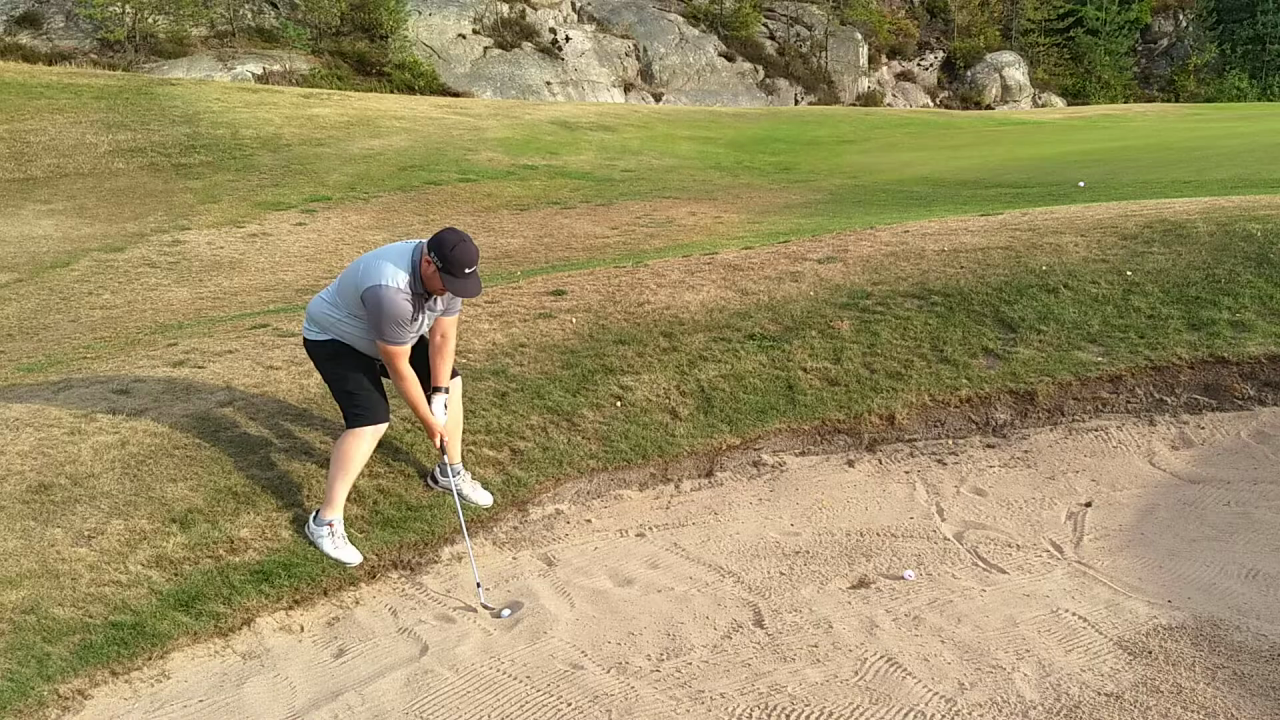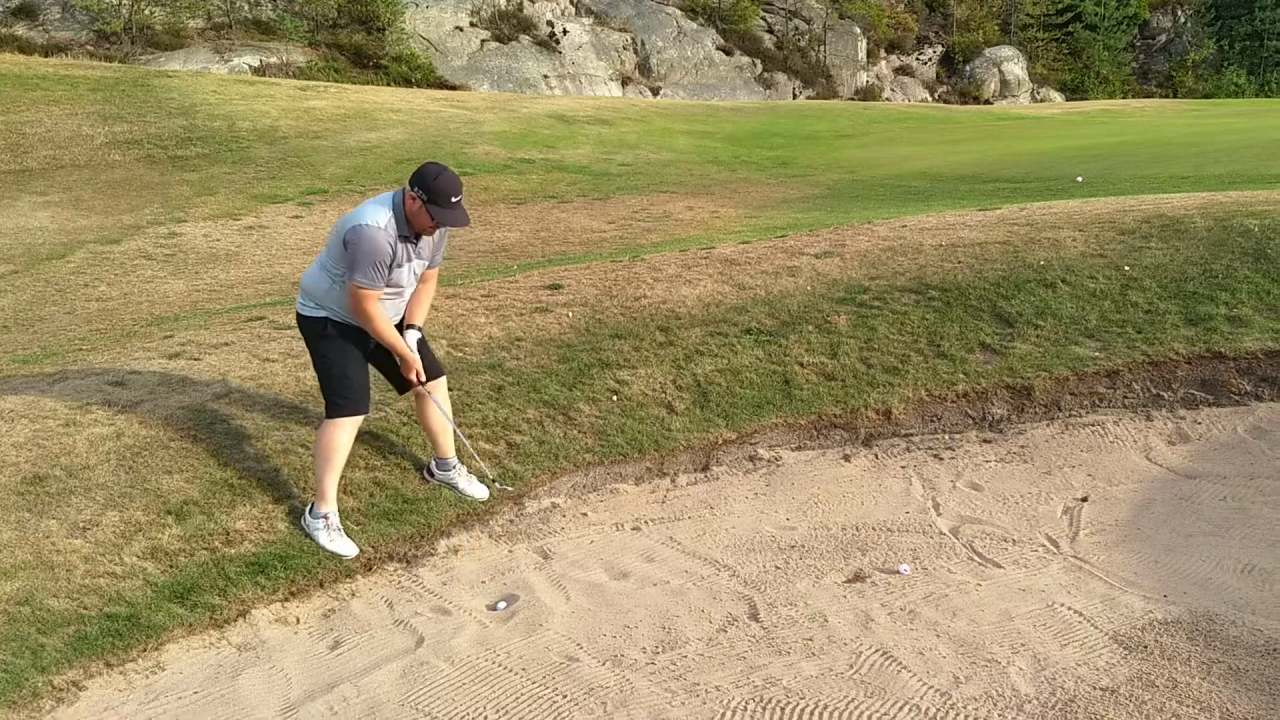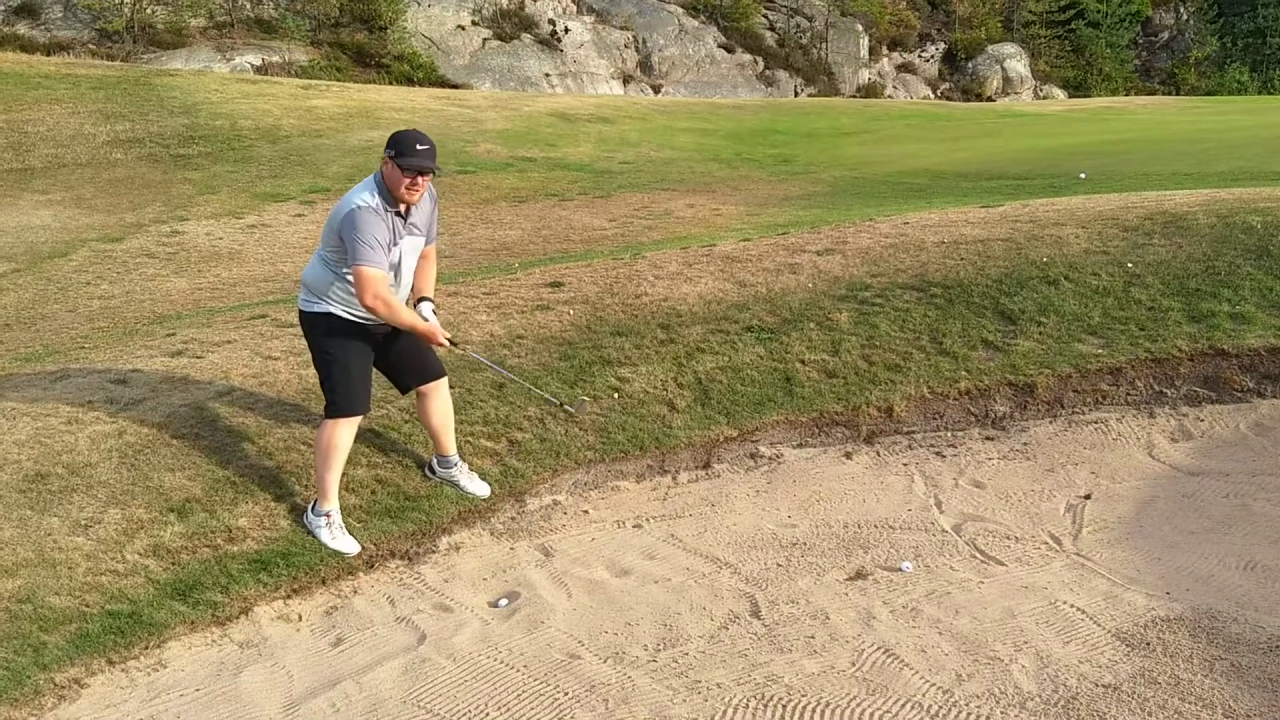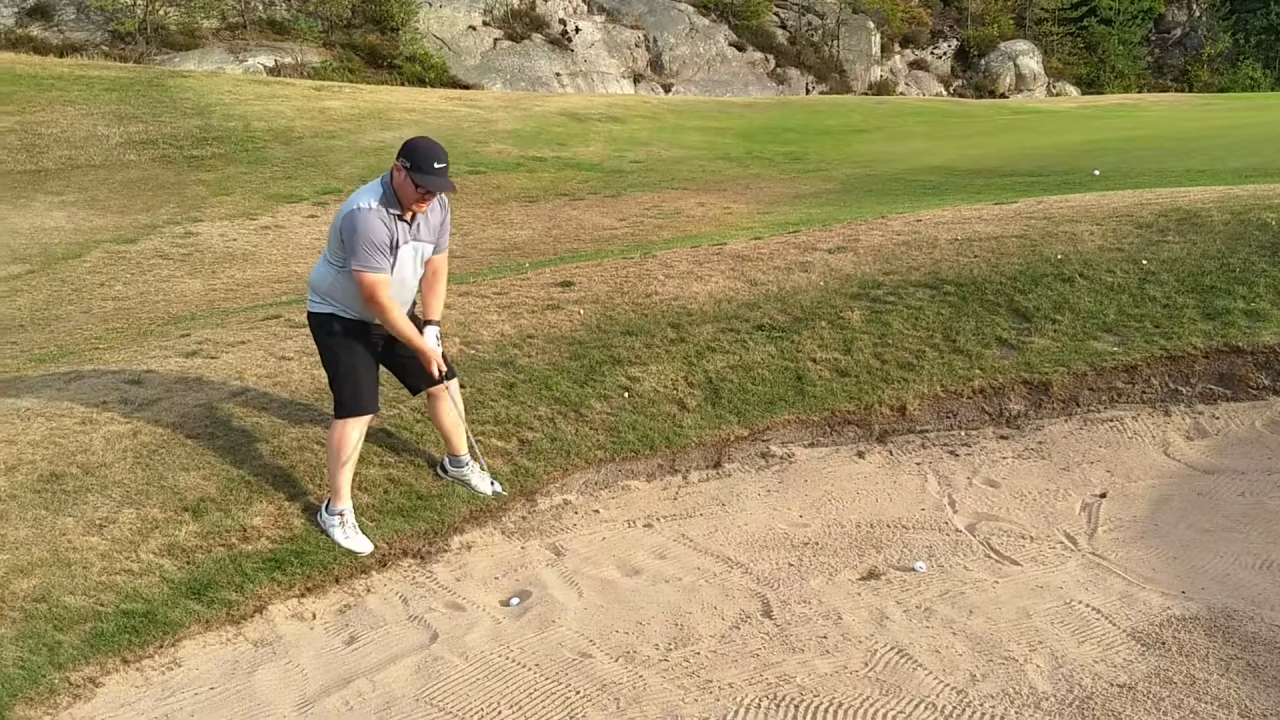
dt=0.5s
person 1, frame 1
left shoulder: (448, 271)
right shoulder: (391, 289)
left elbow: (443, 335)
right elbow: (398, 366)
left wrist: (438, 398)
right wrist: (428, 420)
right hip: (335, 338)
left knee: (449, 381)
right knee: (370, 422)
left ankle: (450, 473)
right ankle: (326, 522)
person 1, frame 2
left shoulder: (433, 222)
right shoulder: (373, 231)
left elbow: (426, 280)
right elbow: (363, 307)
left wrist: (412, 335)
right wrist: (402, 354)
left hip: (388, 315)
right hip: (331, 316)
left knee: (433, 379)
right knee: (348, 410)
left ankle: (445, 466)
right ankle: (321, 513)
person 1, frame 3
left shoulder: (424, 198)
right shoulder: (364, 214)
left elbow: (425, 253)
right elbow: (372, 296)
left wrist: (426, 304)
right wrist: (423, 329)
left hip: (387, 315)
right hip: (336, 316)
left knee: (433, 381)
right knee: (346, 410)
left ankle: (447, 463)
right ankle: (323, 511)
person 1, frame 4
left shoulder: (436, 205)
right shoulder: (366, 215)
left elbow: (435, 268)
right elbow: (375, 299)
left wrist: (431, 328)
right wrist: (421, 348)
left hip: (397, 314)
right hip: (342, 317)
left knee: (444, 383)
right knee: (356, 410)
left ankle: (458, 462)
right ankle: (337, 511)
